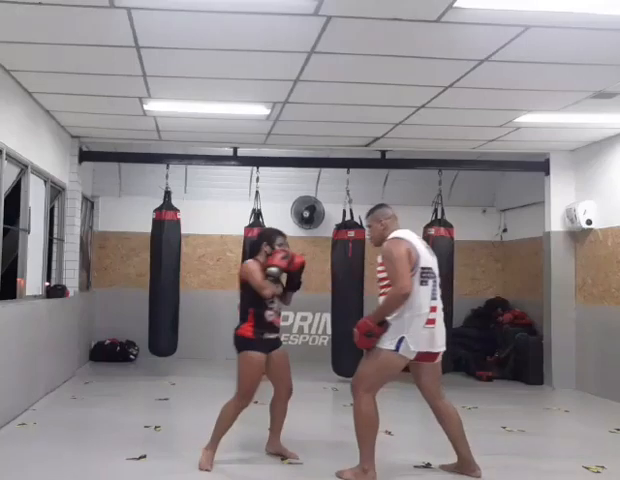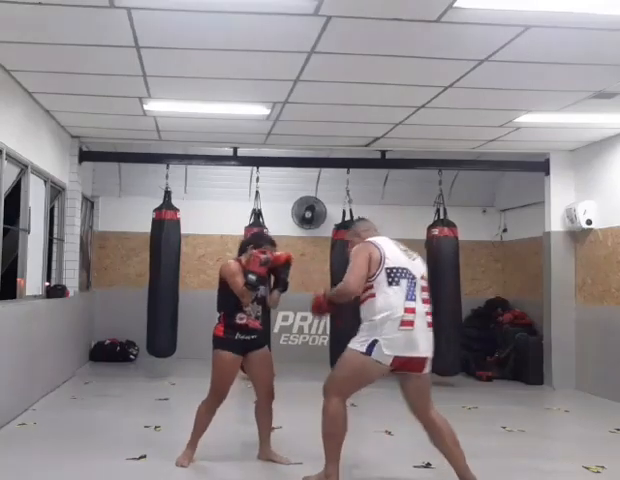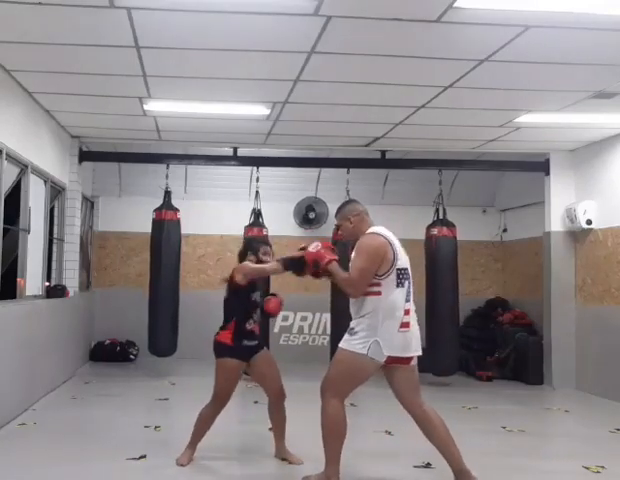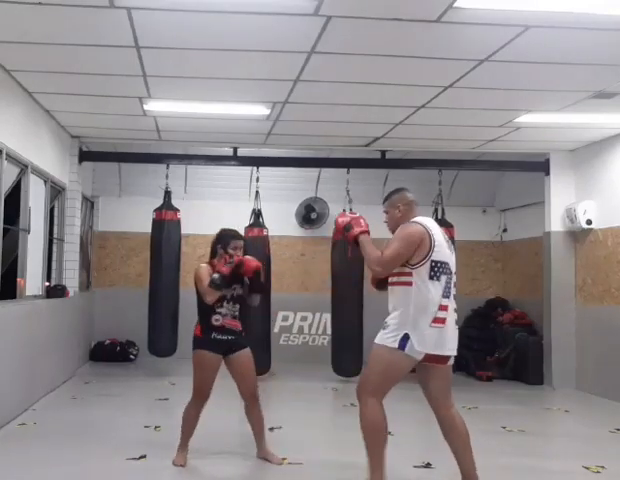
dt=1s
person 1, frame 1
left shoulder: (394, 244)
right shoulder: (417, 242)
left elbow: (403, 290)
left wrist: (373, 320)
right wrist: (381, 317)
left hip: (405, 330)
right hip: (429, 330)
left knee: (362, 389)
right knee: (436, 398)
person 1, frame 2
left shoulder: (366, 248)
right shoulder: (412, 256)
left elbow: (349, 289)
left wrist: (326, 297)
left hip: (385, 335)
right hip: (419, 338)
left knee: (334, 392)
right knee: (426, 412)
person 1, frame 3
left shoulder: (370, 240)
right shoulder: (386, 240)
left elbow: (354, 287)
left wrist: (327, 261)
right wrist: (329, 262)
left hip: (375, 332)
right hip: (402, 334)
left knee: (331, 393)
right knee: (416, 405)
person 1, frame 4
left shoulder: (412, 229)
right shoulder: (437, 233)
left elbow: (379, 267)
left wrist: (359, 233)
right wrist: (388, 279)
left hip: (410, 328)
right hip: (440, 331)
left knee: (368, 394)
right knee: (444, 406)
person 2, frame 1
left shoulder: (270, 269)
right shoulder: (250, 266)
left elbow: (284, 300)
right elbow: (267, 291)
left wrist: (294, 277)
right wrist: (277, 268)
left hip: (271, 338)
right hip: (251, 338)
left knee: (285, 390)
right knee: (243, 398)
left ankle: (274, 443)
right ankle: (210, 448)
person 2, frame 2
left shoulder: (259, 270)
right shoulder: (231, 267)
left elbow: (271, 303)
right elbow: (245, 297)
left wrist: (282, 277)
right wrist: (257, 272)
left hip: (256, 338)
right hip: (229, 338)
left knee: (267, 395)
right knee: (216, 397)
left ankle: (265, 449)
right ankle: (190, 448)
person 2, frame 3
left shoulder: (253, 276)
right shoulder: (243, 269)
right elbow: (271, 268)
left wrist: (269, 305)
right wrist: (294, 261)
left hip: (253, 343)
right hip: (231, 344)
left knee: (278, 395)
right knee: (218, 401)
left ankle: (281, 448)
right ankle: (190, 449)
person 2, frame 4
left shoulder: (238, 270)
right shoulder: (204, 269)
left elbow: (253, 301)
right elbow: (209, 296)
left wrist: (255, 279)
right wrist: (224, 271)
left hip: (236, 338)
right hip: (208, 338)
left knee: (252, 395)
right knee: (200, 396)
left ankle: (262, 448)
right ankle: (182, 448)
